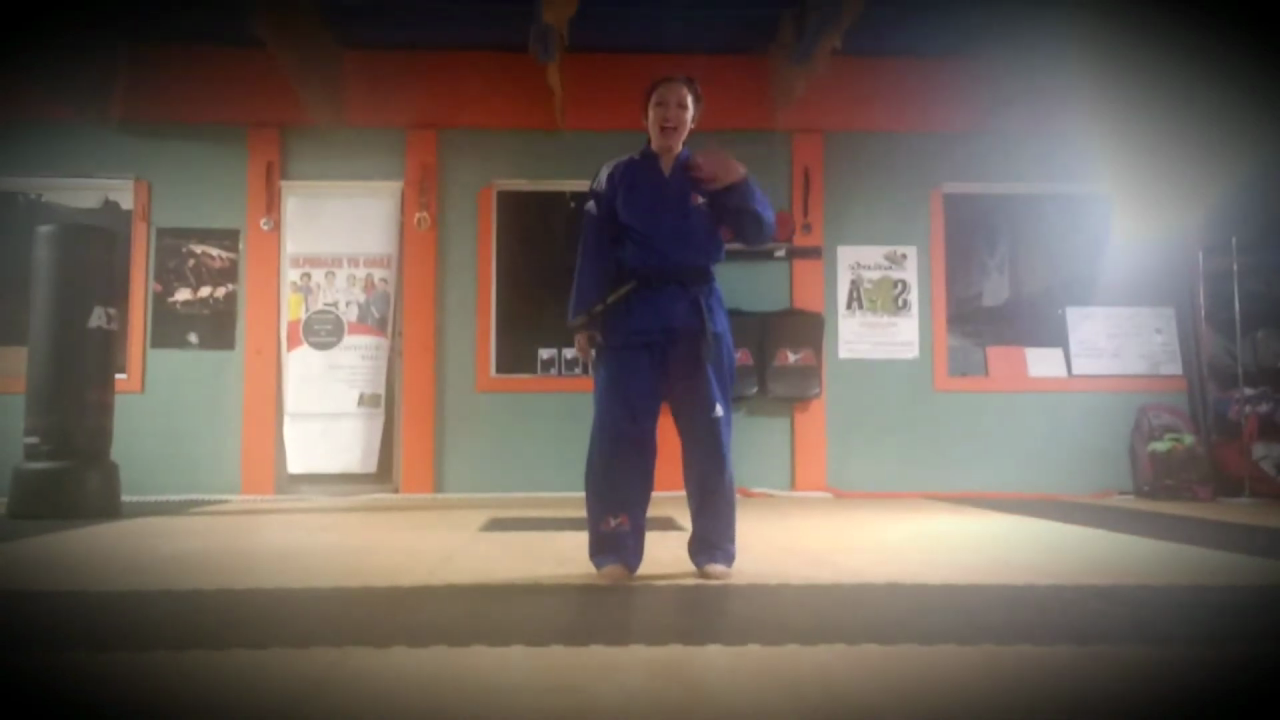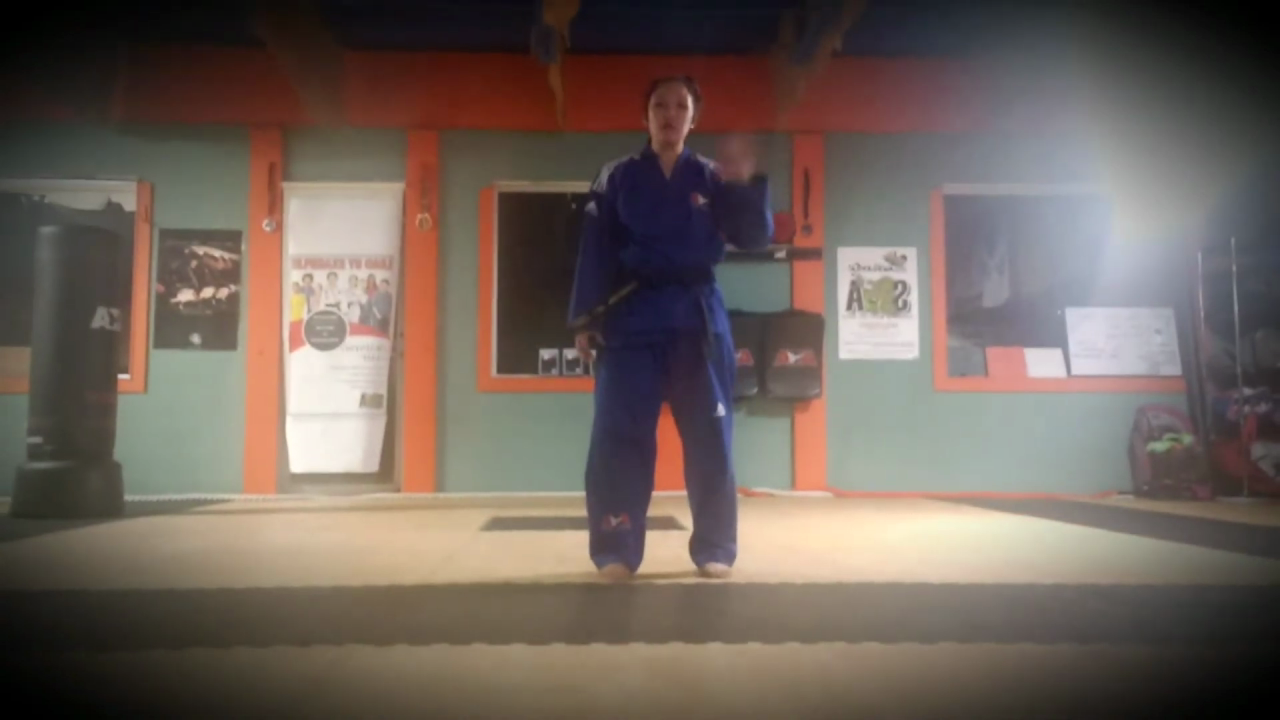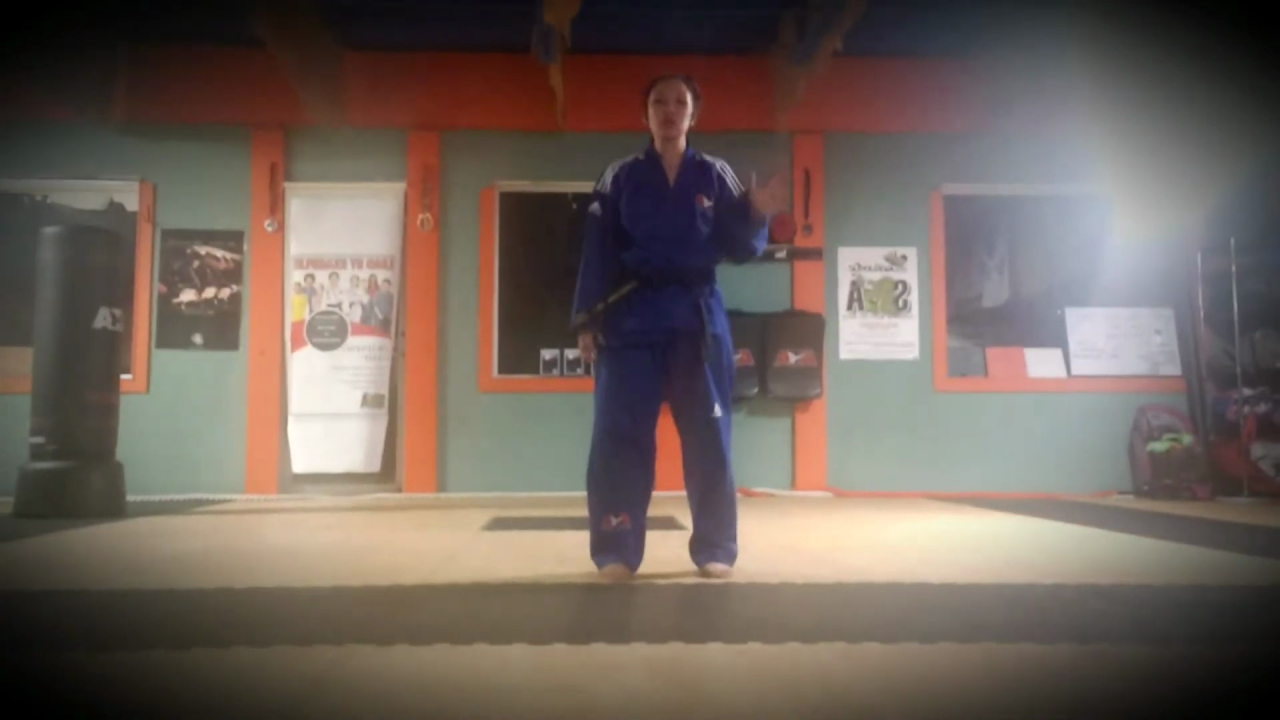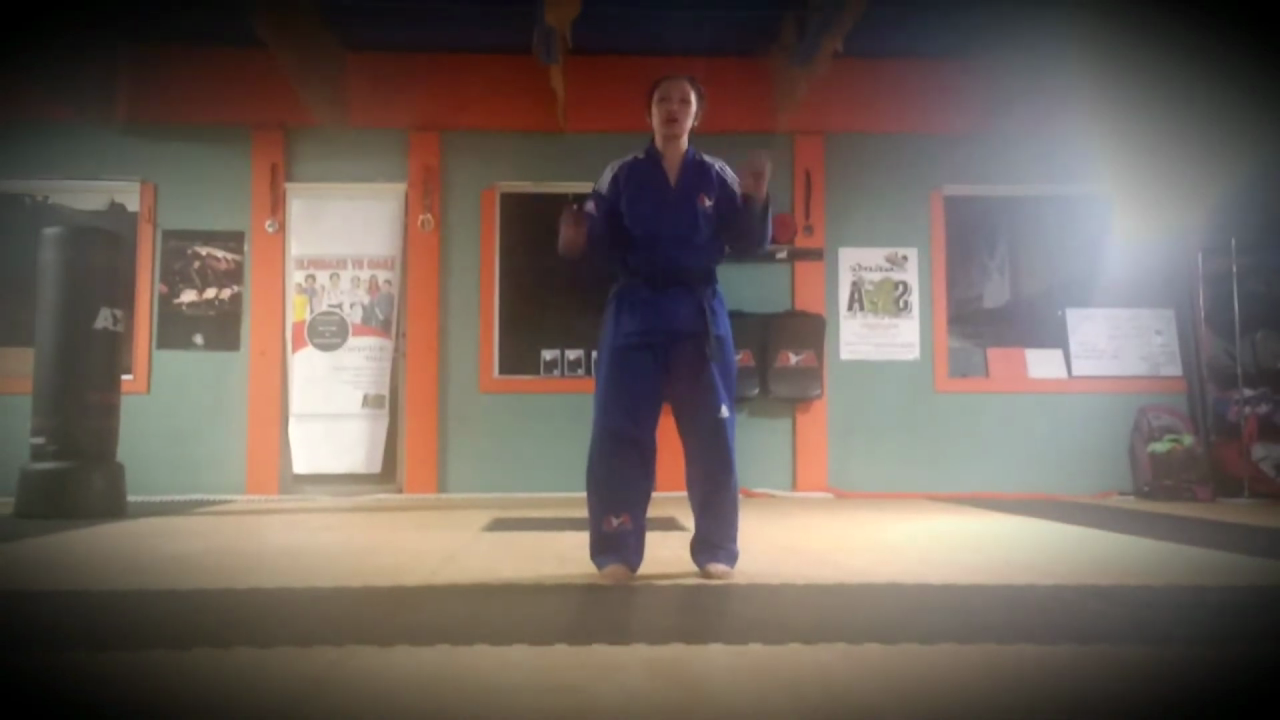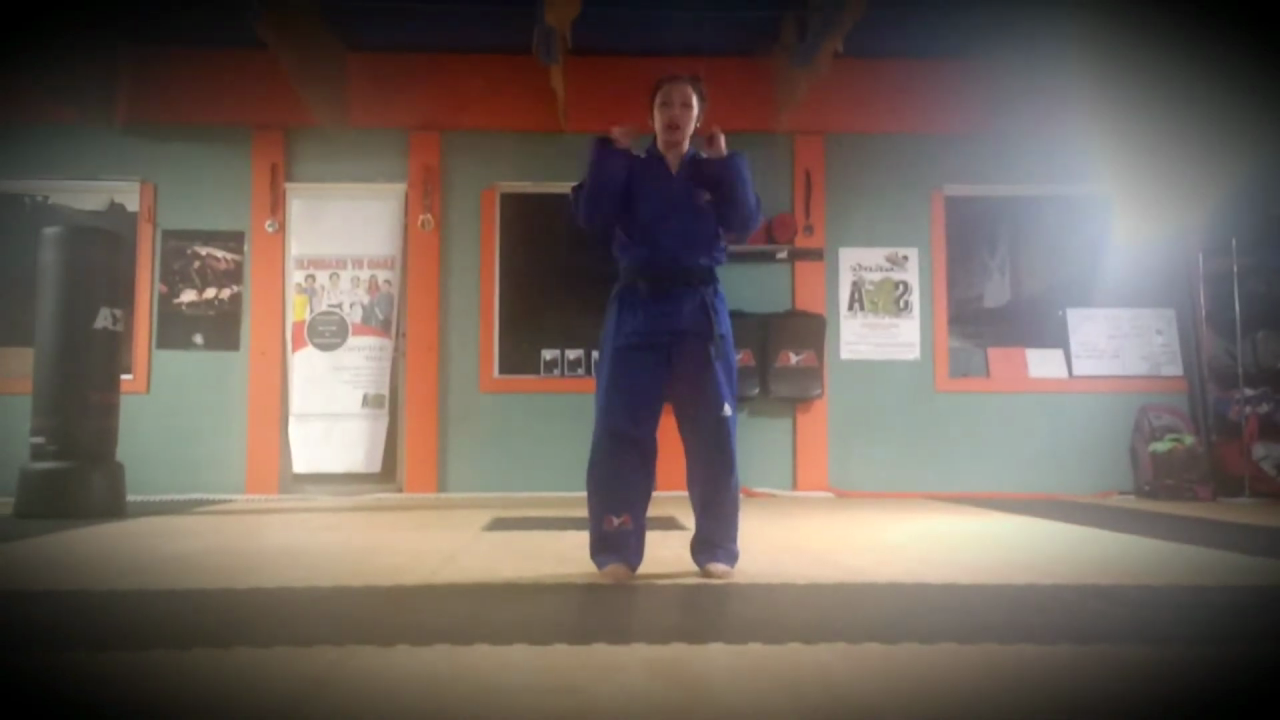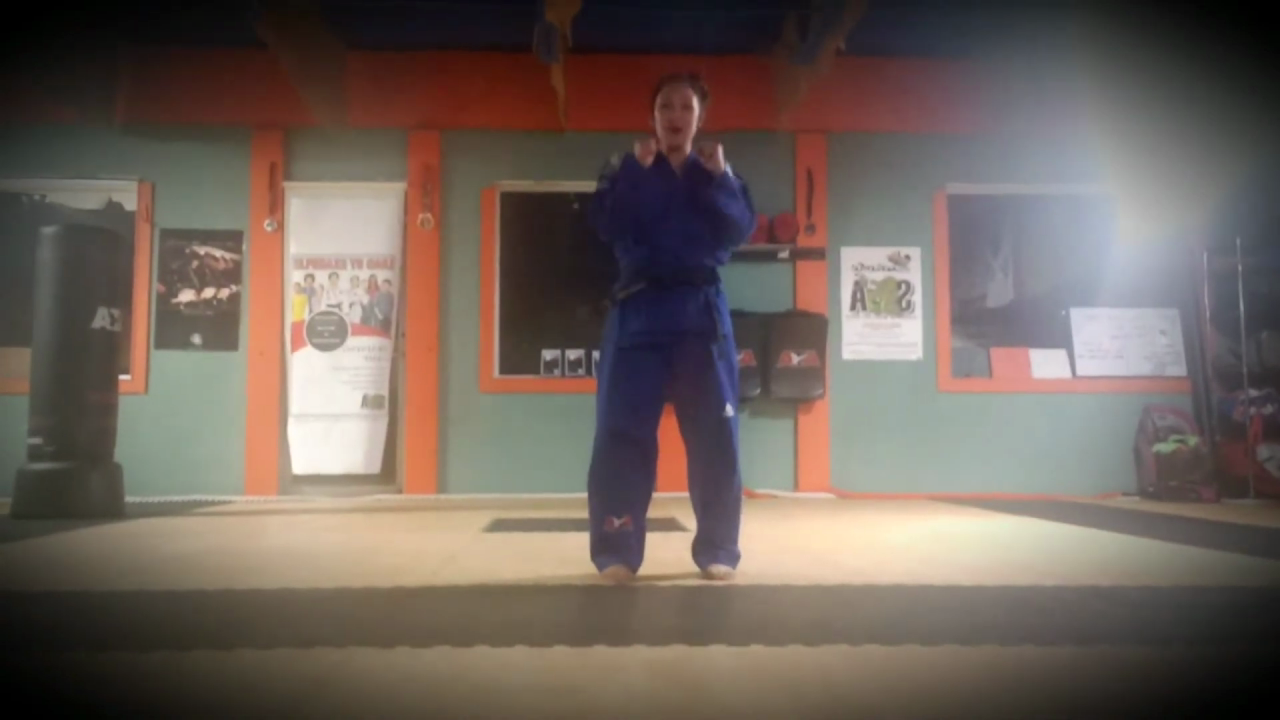
dt=0.2s
person 1, frame 1
left shoulder: (711, 177)
right shoulder: (616, 177)
left elbow: (756, 231)
right elbow: (594, 251)
left wrist: (737, 184)
right wrist: (586, 318)
left hip: (697, 314)
right hip: (631, 314)
left knee: (708, 434)
right knee: (621, 434)
left ankle: (713, 549)
right ankle: (615, 551)
person 1, frame 2
left shoulder: (712, 176)
right shoulder: (616, 178)
left elbow: (753, 235)
right elbow: (595, 252)
left wrist: (746, 183)
right wrist: (587, 320)
left hip: (698, 314)
right hip: (632, 314)
left knee: (709, 434)
right knee: (620, 434)
left ankle: (713, 548)
right ankle: (616, 550)
person 1, frame 3
left shoulder: (716, 176)
right shoulder: (619, 177)
left elbow: (740, 248)
right elbow: (599, 252)
left wrist: (756, 219)
right wrist: (590, 318)
left hip: (698, 312)
right hip: (632, 314)
left knee: (708, 432)
right knee: (621, 433)
left ankle: (714, 548)
right ankle: (617, 549)
person 1, frame 4
left shoulder: (718, 175)
right shoulder: (623, 175)
left elbow: (745, 243)
right elbow: (605, 244)
left wrist: (755, 203)
right wrist: (578, 242)
left hip: (699, 311)
right hip: (636, 311)
left knee: (711, 433)
right knee: (621, 432)
left ankle: (715, 549)
right ankle: (616, 551)
person 1, frame 5
left shoulder: (715, 169)
right shoulder: (627, 164)
left elbow: (744, 224)
right elbow: (592, 216)
left wrist: (727, 162)
right wrist: (611, 154)
left hip: (700, 309)
right hip: (638, 309)
left knee: (712, 432)
right knee: (622, 431)
left ankle: (715, 548)
right ankle: (617, 550)
person 1, frame 6
left shoulder: (717, 172)
right shoulder: (627, 168)
left elbow: (739, 231)
right elbow: (606, 225)
left wrist: (718, 177)
right wrist: (639, 170)
left hip: (702, 310)
right hip: (640, 309)
left knee: (715, 433)
right knee: (624, 431)
left ankle: (716, 550)
right ankle: (616, 551)
